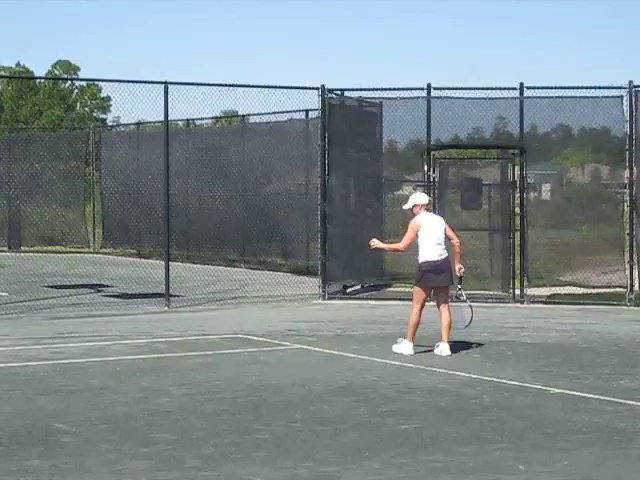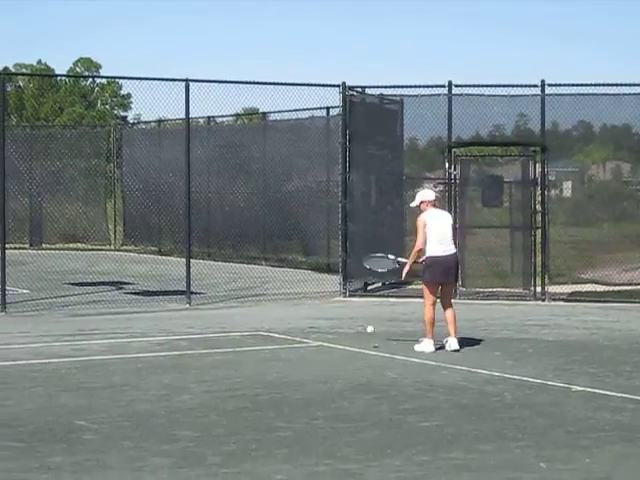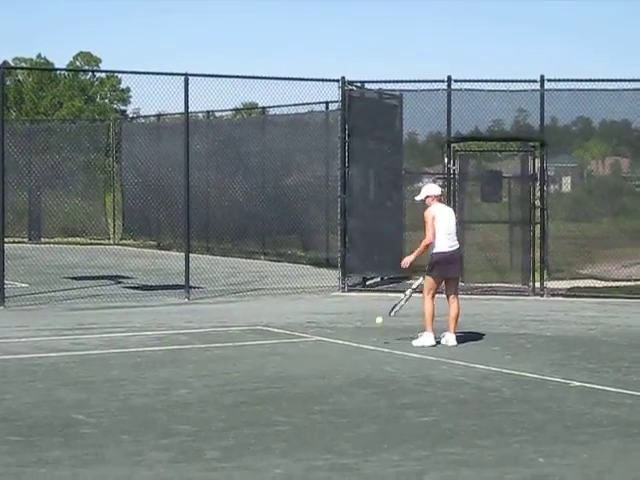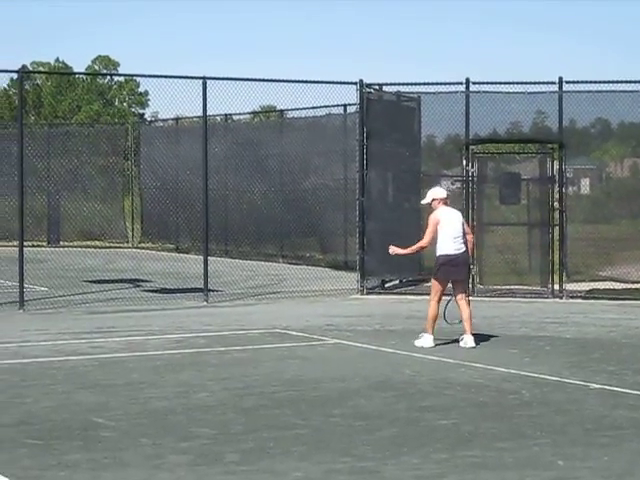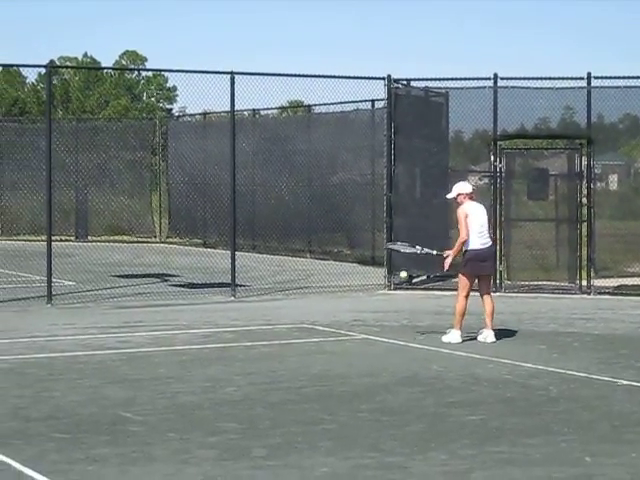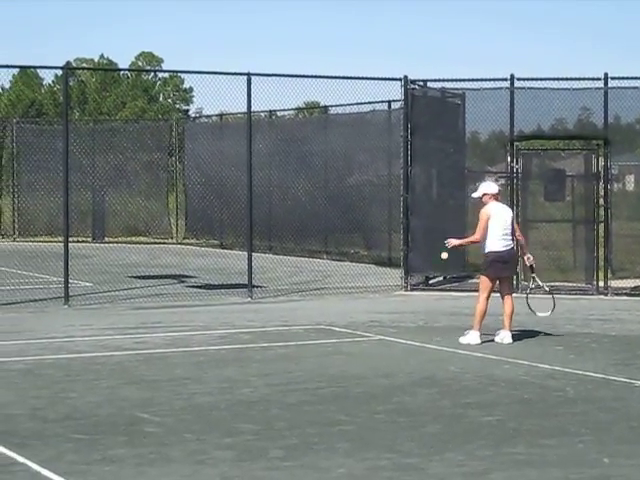
dt=0.5s
person 1, frame 1
left shoulder: (417, 221)
right shoulder: (439, 219)
left elbow: (402, 246)
right elbow: (456, 242)
left wrist: (382, 245)
right wrist: (457, 263)
left hip: (428, 266)
right hip: (444, 264)
left knee: (417, 307)
right knee: (443, 307)
left ankle: (408, 343)
right ankle: (444, 345)
person 1, frame 2
left shoulder: (423, 217)
right shoulder: (447, 215)
left elbow: (419, 246)
left wrist: (408, 264)
left hip: (434, 261)
right hip: (451, 259)
left knee: (429, 303)
right knee: (447, 302)
left ankle: (428, 341)
right ankle: (452, 339)
person 1, frame 3
left shoulder: (430, 211)
right shoulder: (449, 210)
left elbow: (429, 240)
left wrist: (412, 256)
left hip: (440, 256)
right hip: (455, 254)
left knee: (428, 296)
right knee: (452, 297)
left ankle: (428, 335)
right ankle: (451, 335)
person 1, frame 4
left shoulder: (435, 215)
right shoulder: (457, 213)
left elbow: (425, 243)
right elbow: (470, 236)
left wrist: (402, 251)
right wrist: (468, 258)
left hip: (445, 259)
right hip: (461, 257)
left knee: (435, 299)
right knee: (462, 299)
left ankle: (428, 337)
right ankle: (468, 337)
person 1, frame 5
left shoulder: (462, 209)
right shoulder: (481, 207)
left elbow: (464, 237)
left wrist: (452, 255)
right wrist: (454, 252)
left hip: (474, 254)
right hip: (488, 251)
left knee: (462, 295)
right knee: (486, 293)
left ankle: (456, 332)
right ankle: (488, 331)
person 1, frame 6
left shoulder: (486, 210)
right shoulder: (507, 209)
left elbow: (478, 238)
right elbow: (518, 234)
left wrist: (458, 242)
right wrist: (525, 253)
left hip: (494, 255)
right hip: (510, 253)
left knee: (483, 296)
right knee: (507, 295)
left ankle: (475, 333)
right ankle: (506, 333)
